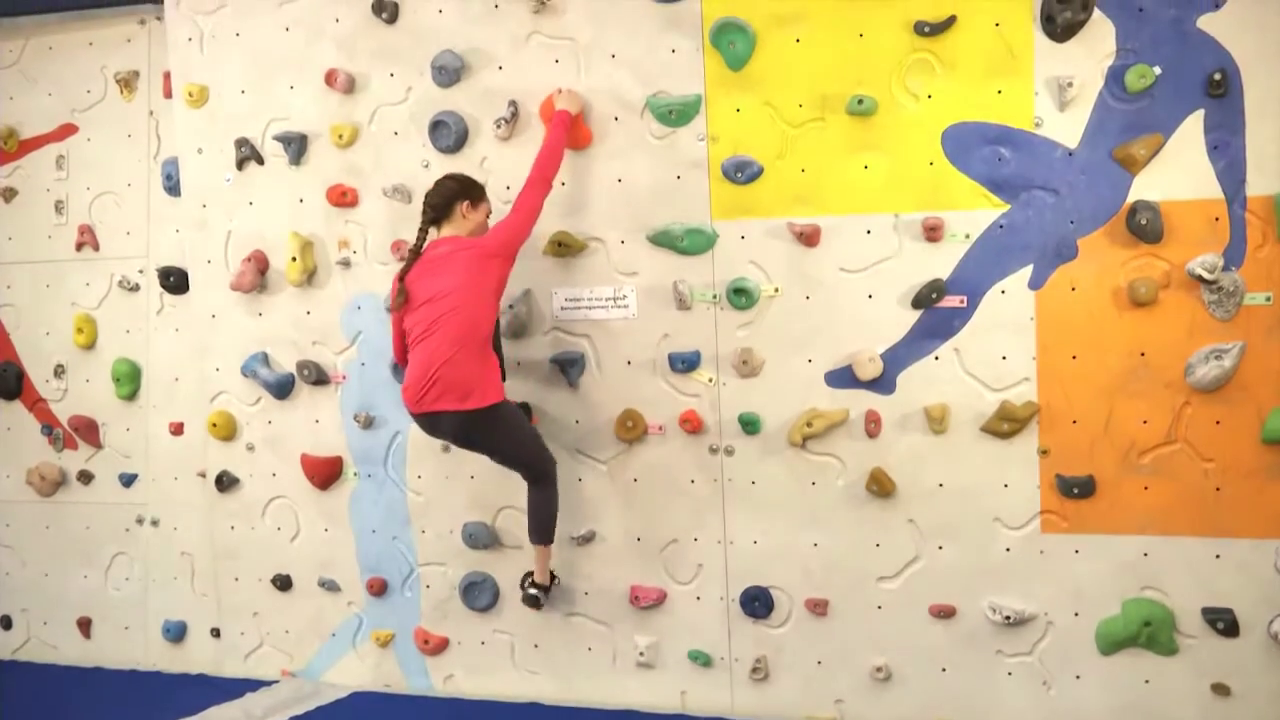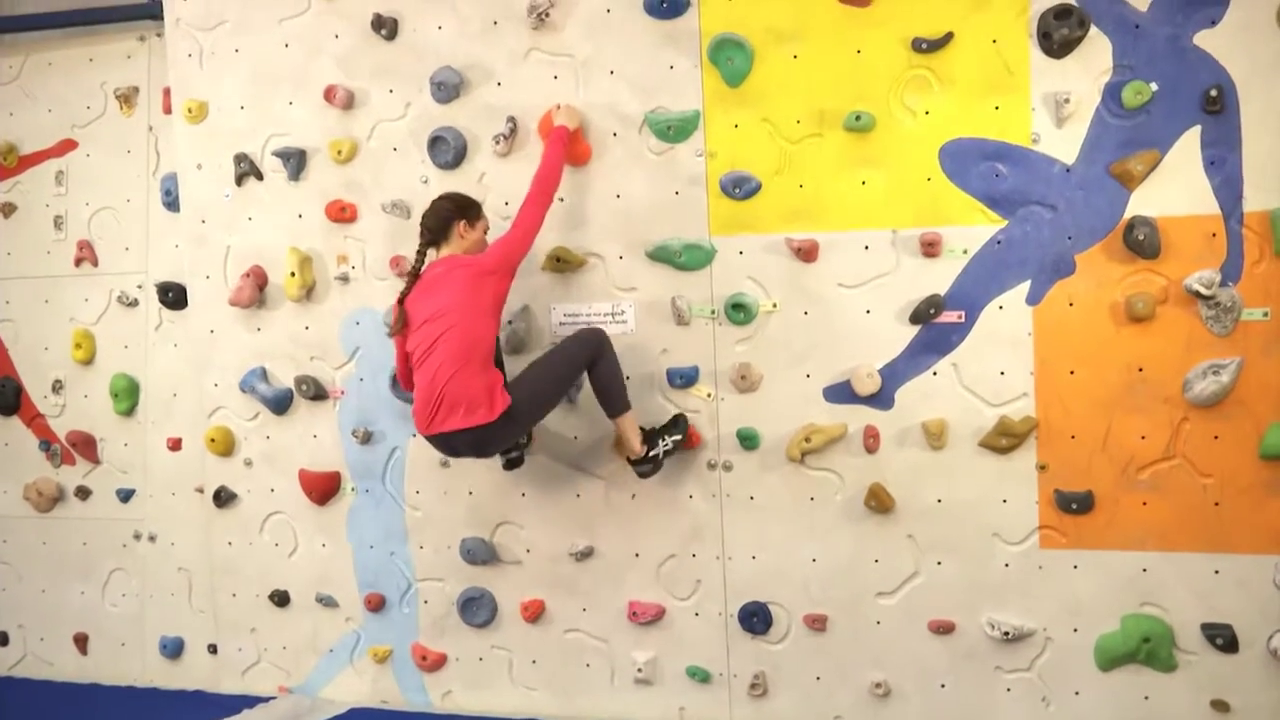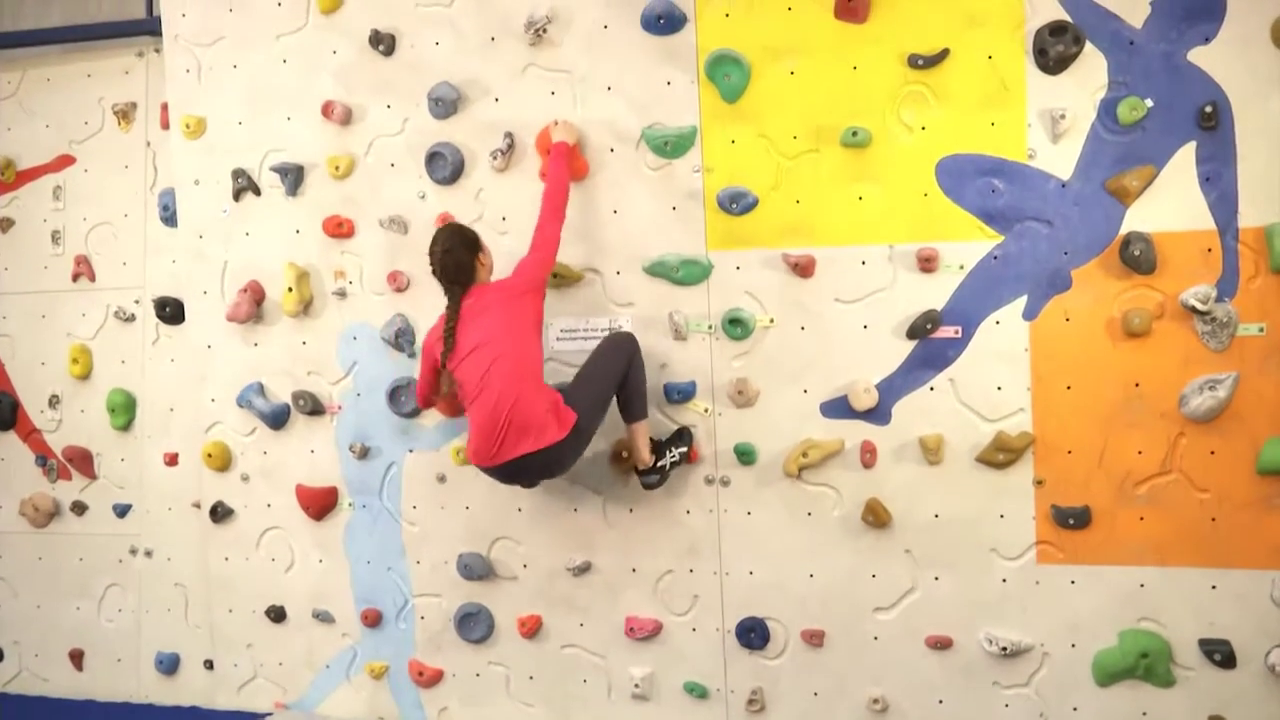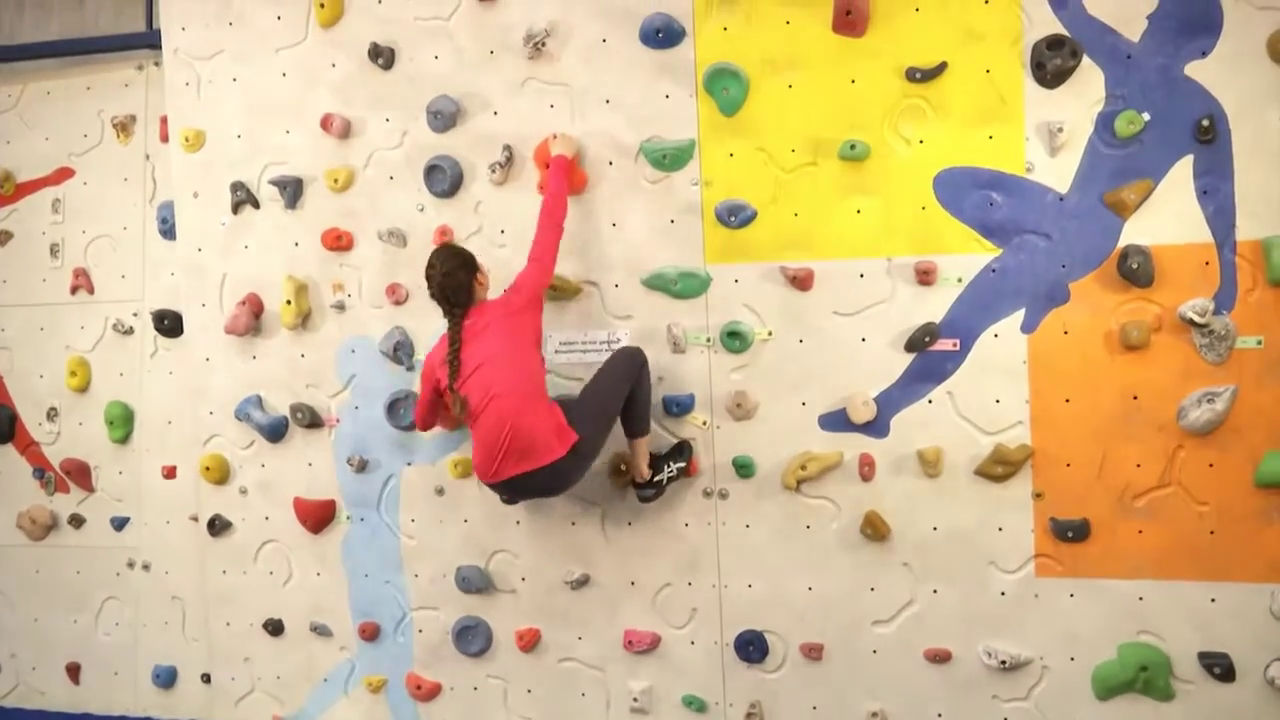
dt=0.5s
person 1, frame 1
left shoulder: (408, 273)
right shoulder: (489, 251)
right elbow: (536, 188)
right wrist: (563, 115)
left hip: (421, 414)
right hip: (470, 414)
right knee: (544, 472)
left ankle: (503, 435)
right ankle: (538, 579)
person 1, frame 2
left shoulder: (409, 297)
right shoulder: (488, 268)
left elbow: (407, 381)
right elbow: (537, 201)
right wrist: (561, 131)
left hip: (440, 436)
right hip: (486, 426)
right knee: (593, 341)
left ankle: (510, 443)
right ankle: (639, 450)
person 1, frame 3
left shoulder: (437, 338)
right shoulder: (518, 289)
left elbow: (426, 397)
right elbow: (552, 217)
right wrist: (560, 147)
left hip: (497, 468)
right hip: (556, 448)
right knee: (622, 344)
left ankle: (524, 467)
right ankle: (647, 460)
person 1, frame 4
left shoulder: (438, 359)
right shoulder: (515, 306)
left elbow: (423, 421)
right elbow: (548, 235)
left wrist: (449, 408)
right wrist: (560, 160)
left hip: (502, 482)
right hip: (557, 467)
right knee: (630, 359)
right ankle: (644, 474)
